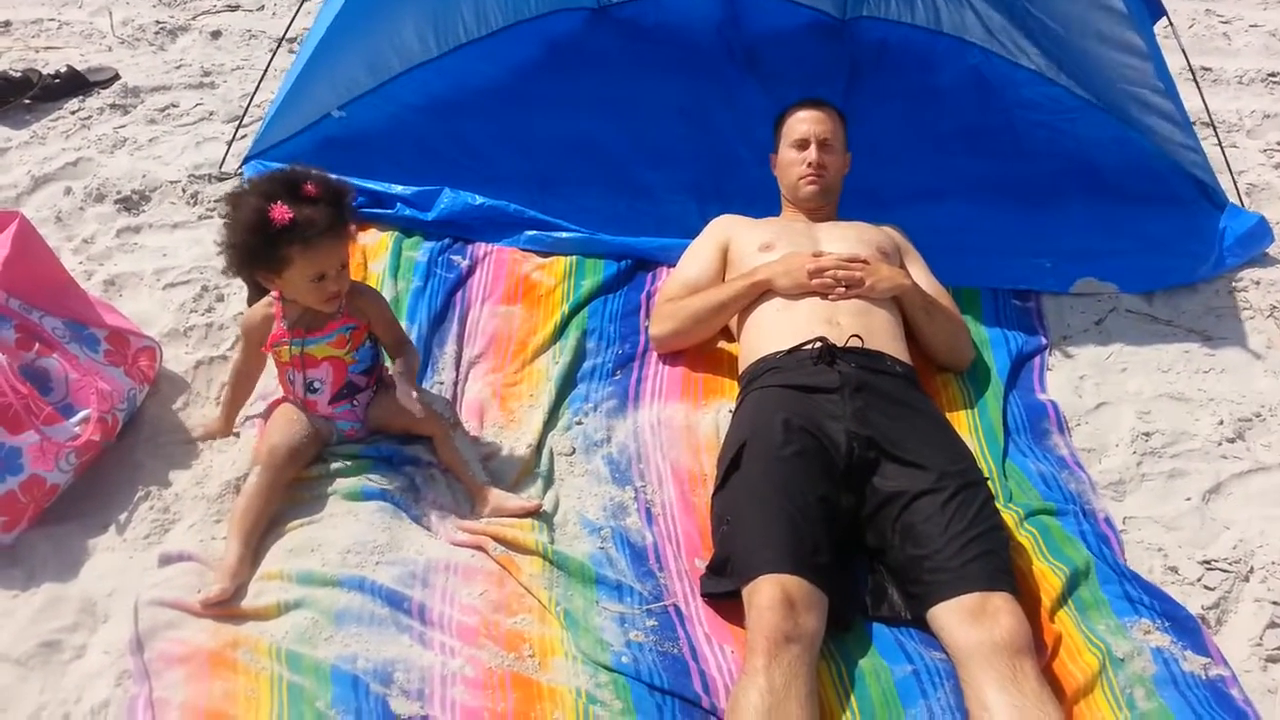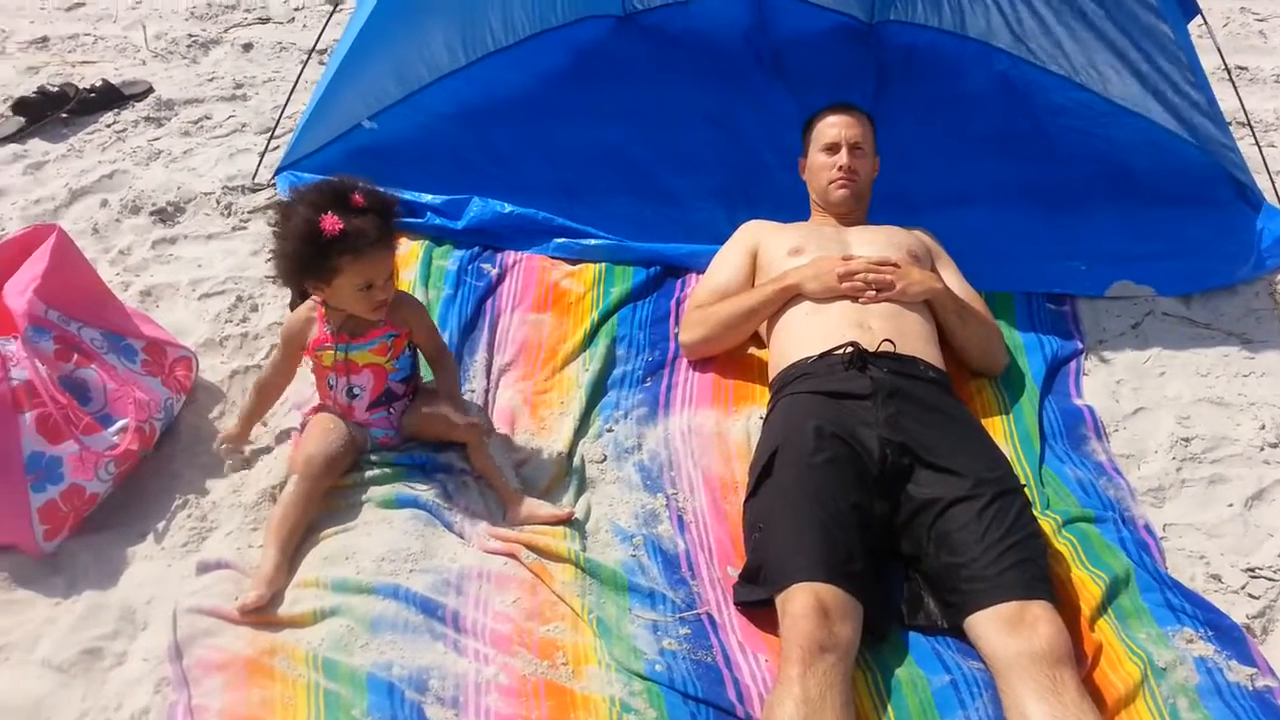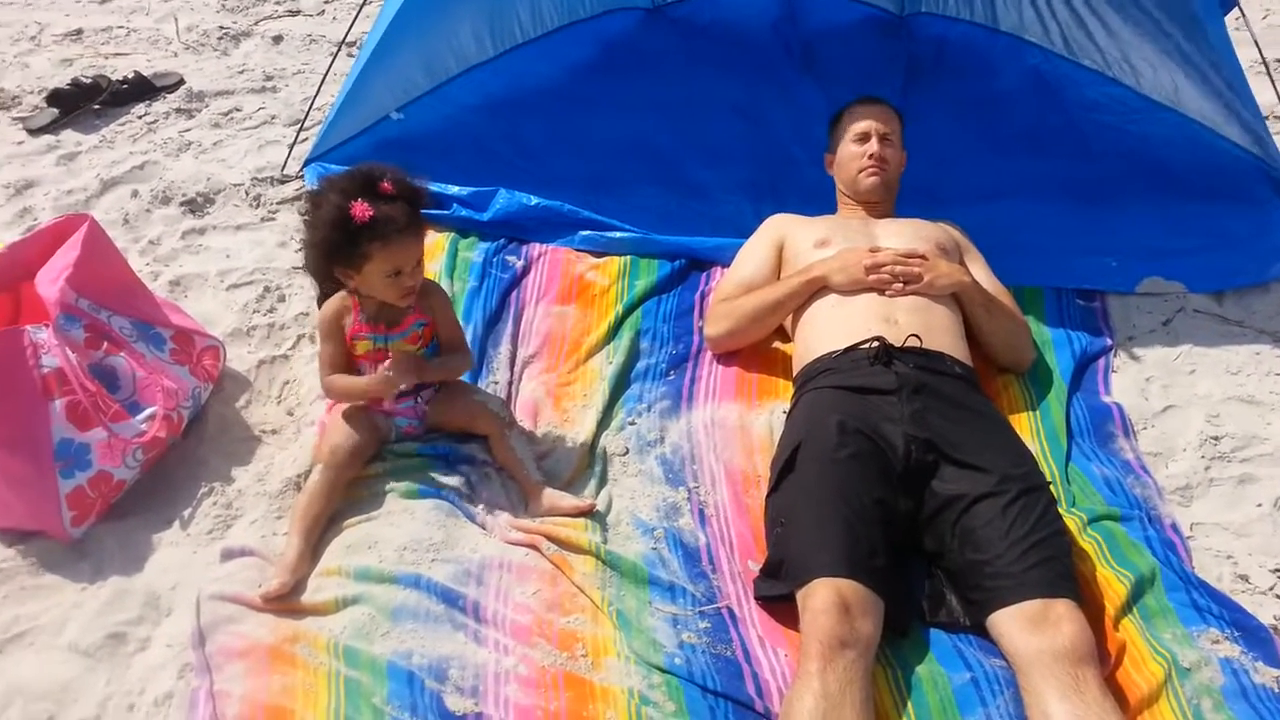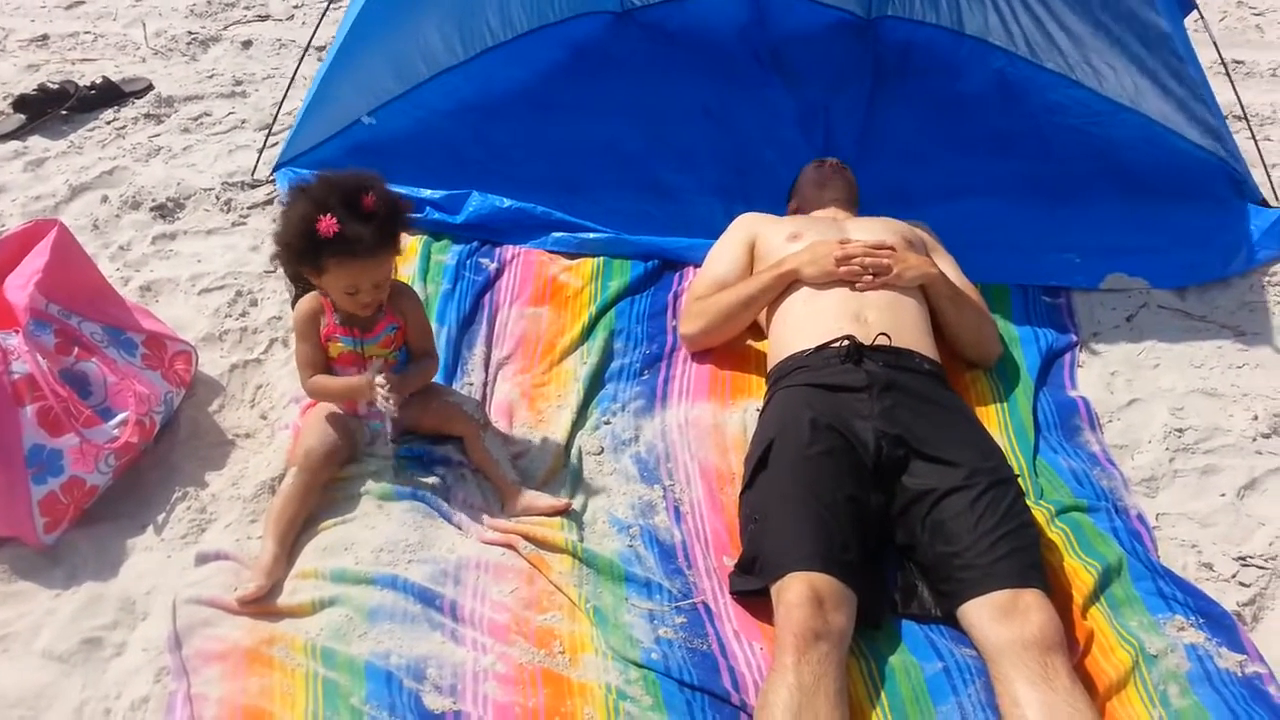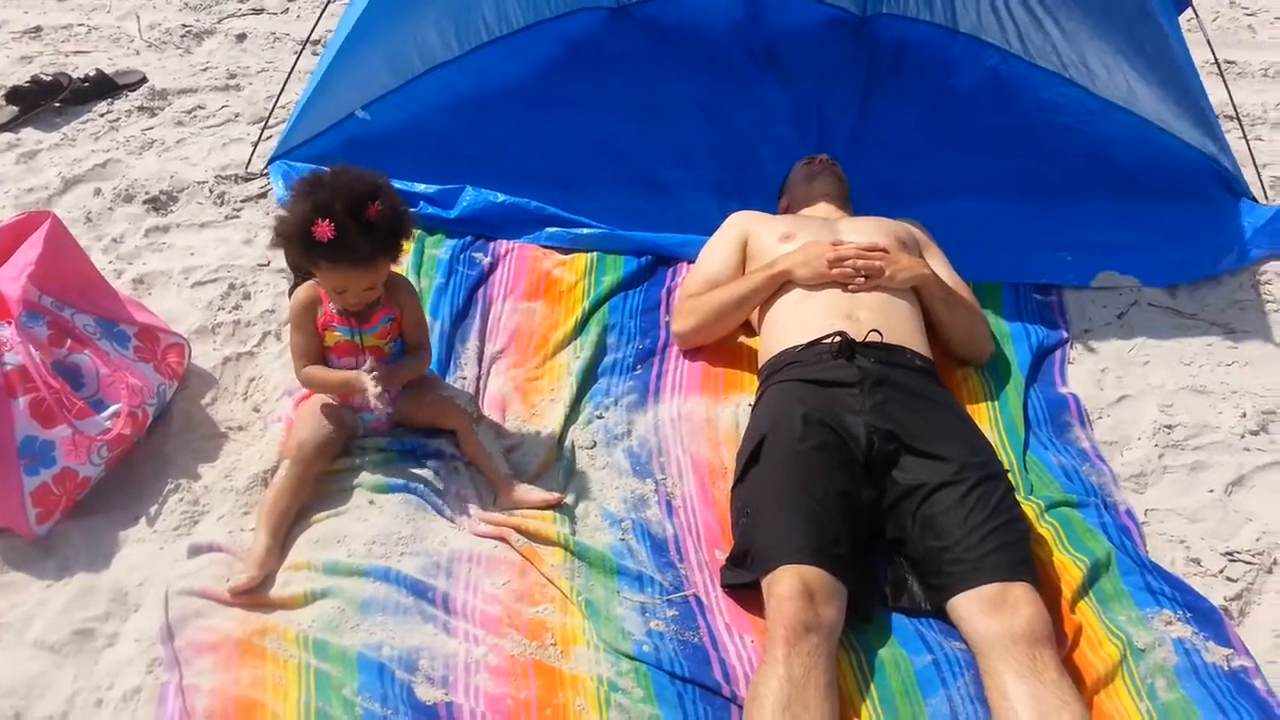
dt=0.5s
person 1, frame 1
left shoulder: (887, 236)
right shoulder: (733, 228)
left elbow: (959, 350)
right elbow: (663, 327)
left wrist: (901, 285)
right wrist: (767, 277)
left hip: (897, 403)
right hip: (785, 399)
left knee: (999, 633)
right knee: (780, 623)
person 1, frame 2
left shoulder: (917, 241)
right shoulder: (761, 235)
left elbow: (992, 357)
right elbow: (693, 334)
left wrist: (932, 290)
right wrist: (796, 283)
left hip: (931, 409)
right hip: (816, 406)
left knee: (1038, 642)
right knee: (815, 633)
person 1, frame 3
left shoulder: (945, 234)
right shoulder: (787, 227)
left elbow: (1020, 351)
right elbow: (718, 327)
left wrist: (961, 282)
right wrist: (823, 275)
left hip: (957, 404)
right hip: (840, 400)
left knee: (1061, 641)
right knee: (834, 629)
person 1, frame 4
left shoulder: (912, 234)
right shoulder: (759, 226)
left elbow: (987, 347)
right elbow: (693, 326)
left wrist: (929, 277)
right wrist: (793, 269)
left hip: (926, 399)
right hip: (812, 395)
left knee: (1030, 628)
right knee: (808, 620)
person 1, frame 5
left shoulder: (905, 231)
right shoulder: (751, 225)
left elbow: (979, 343)
right elbow: (686, 324)
left wrist: (922, 276)
right wrist: (786, 270)
left hip: (917, 396)
right hip: (806, 392)
left knee: (1020, 625)
right knee: (798, 614)
person 2, frame 1
left shoulder: (363, 301)
right shoulder: (262, 320)
left elbow: (401, 346)
right elbow: (245, 372)
left wrist: (405, 379)
right wrist: (224, 421)
left hip: (372, 399)
right hip: (307, 414)
left knee: (439, 419)
right knee: (270, 460)
left ankle: (483, 493)
right ankle: (236, 558)
person 2, frame 2
left shoulder: (406, 310)
right shoulder: (304, 323)
left elbow: (440, 356)
right elbow: (274, 378)
left wrist: (450, 398)
right wrist: (242, 428)
left hip: (408, 407)
right hip: (343, 419)
left knee: (474, 426)
right knee: (307, 468)
left ankle: (515, 501)
right ankle: (272, 565)
person 2, frame 3
left shoulder: (431, 297)
right shoulder: (336, 313)
left elbow: (460, 356)
right elbow: (331, 382)
left wrist: (421, 370)
right wrist: (377, 383)
left hip: (430, 397)
right hip: (366, 408)
left knee: (497, 417)
right knee: (332, 460)
left ankle: (537, 492)
right ankle: (296, 553)
person 2, frame 4
left shoulder: (403, 300)
right shoulder: (310, 312)
left elbow: (428, 360)
right elbow: (313, 382)
left wrist: (400, 383)
right wrist: (363, 384)
left hip: (404, 398)
right hip: (341, 407)
left knee: (472, 416)
right knee: (305, 462)
left ankle: (513, 493)
right ankle: (271, 556)
person 2, frame 5
left shoulder: (400, 292)
right shoulder: (306, 302)
left elbow: (421, 352)
right elbow: (306, 370)
left wrist: (391, 375)
right wrist: (356, 381)
left hip: (397, 388)
right hip: (335, 399)
left knee: (465, 410)
right knee: (300, 454)
left ankle: (505, 486)
right ankle: (264, 547)
